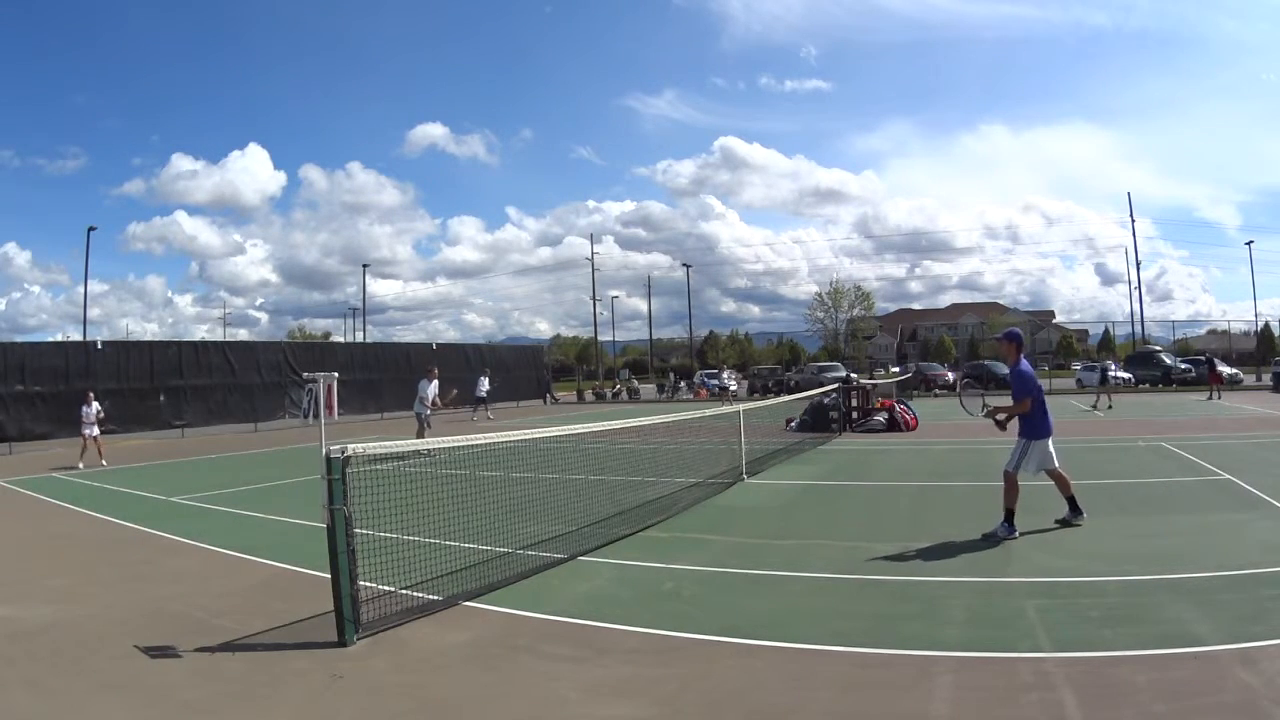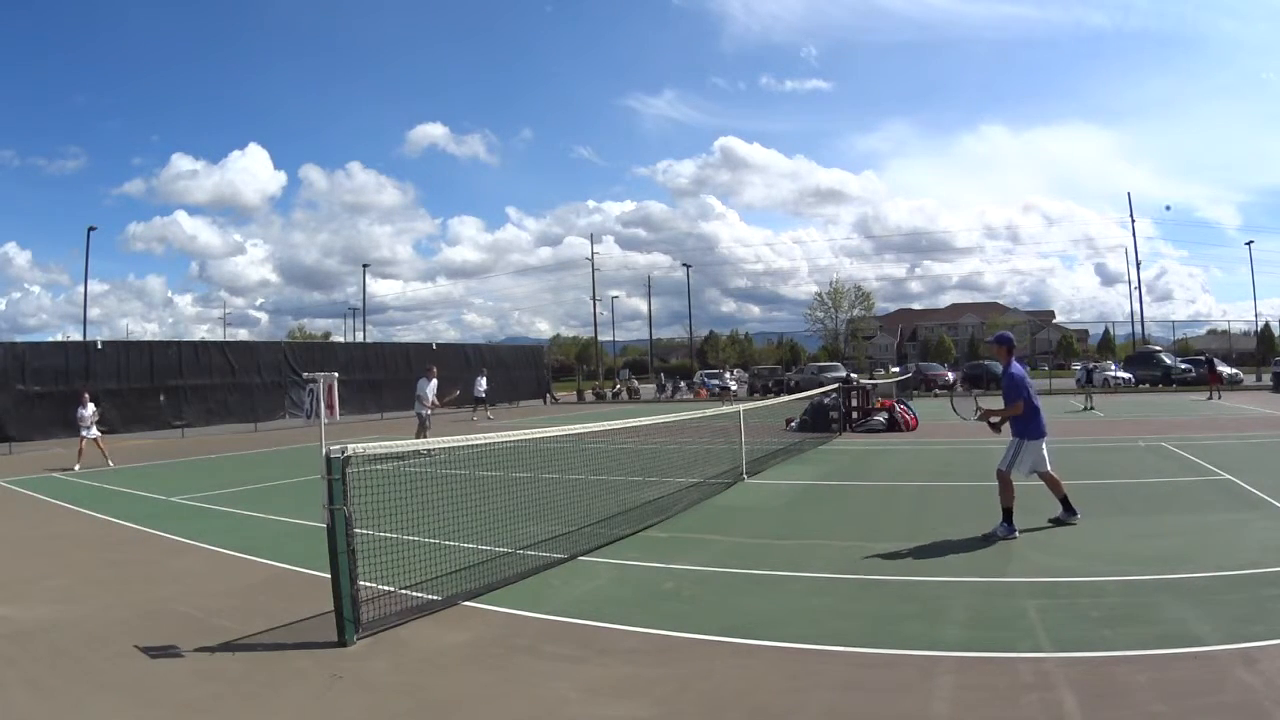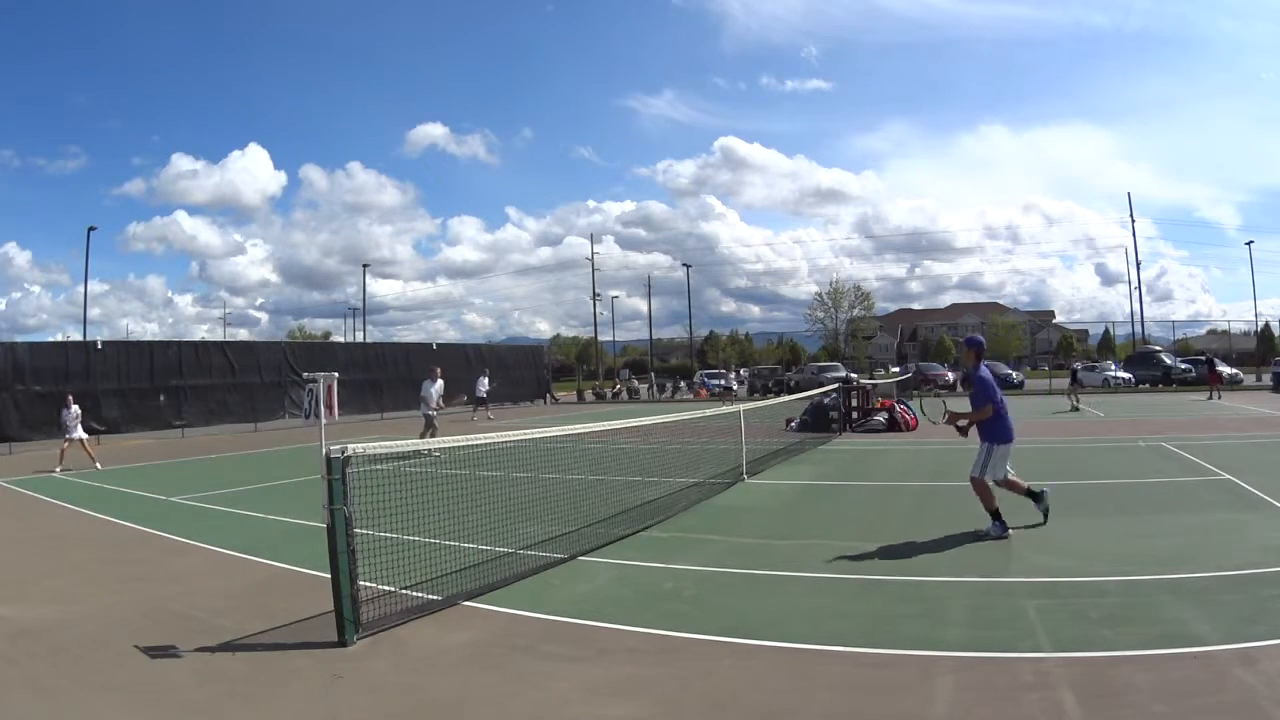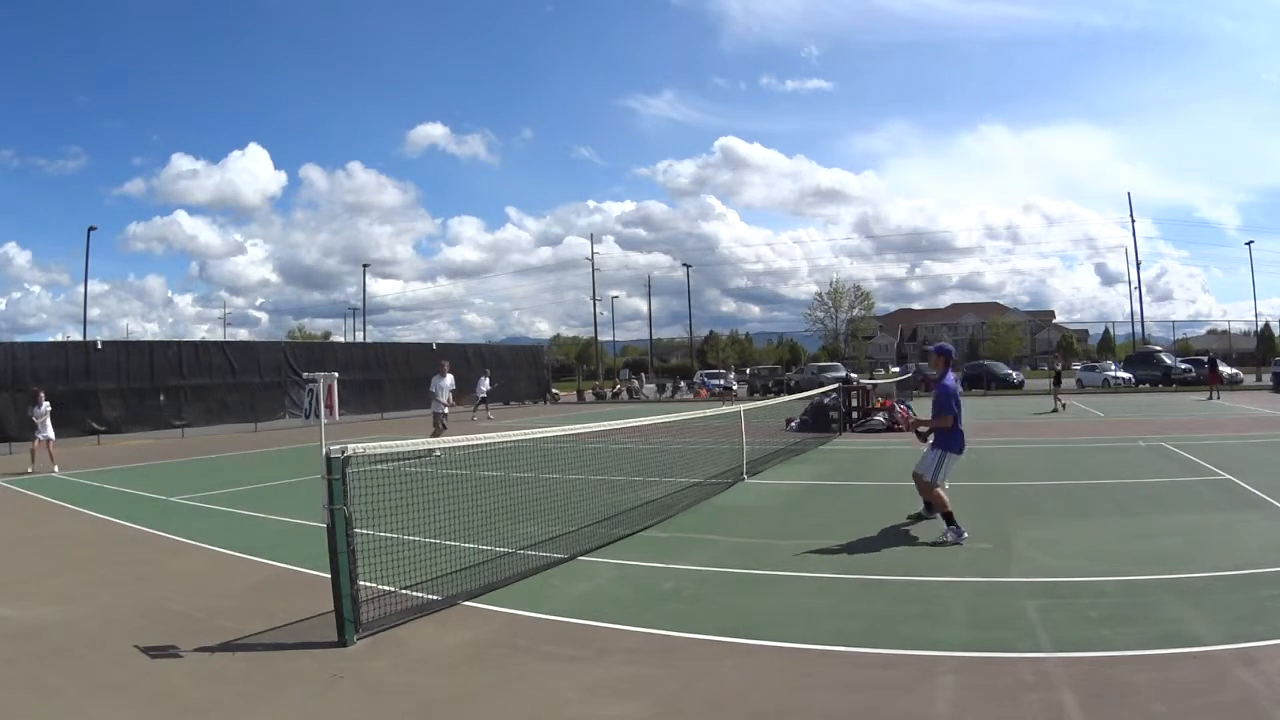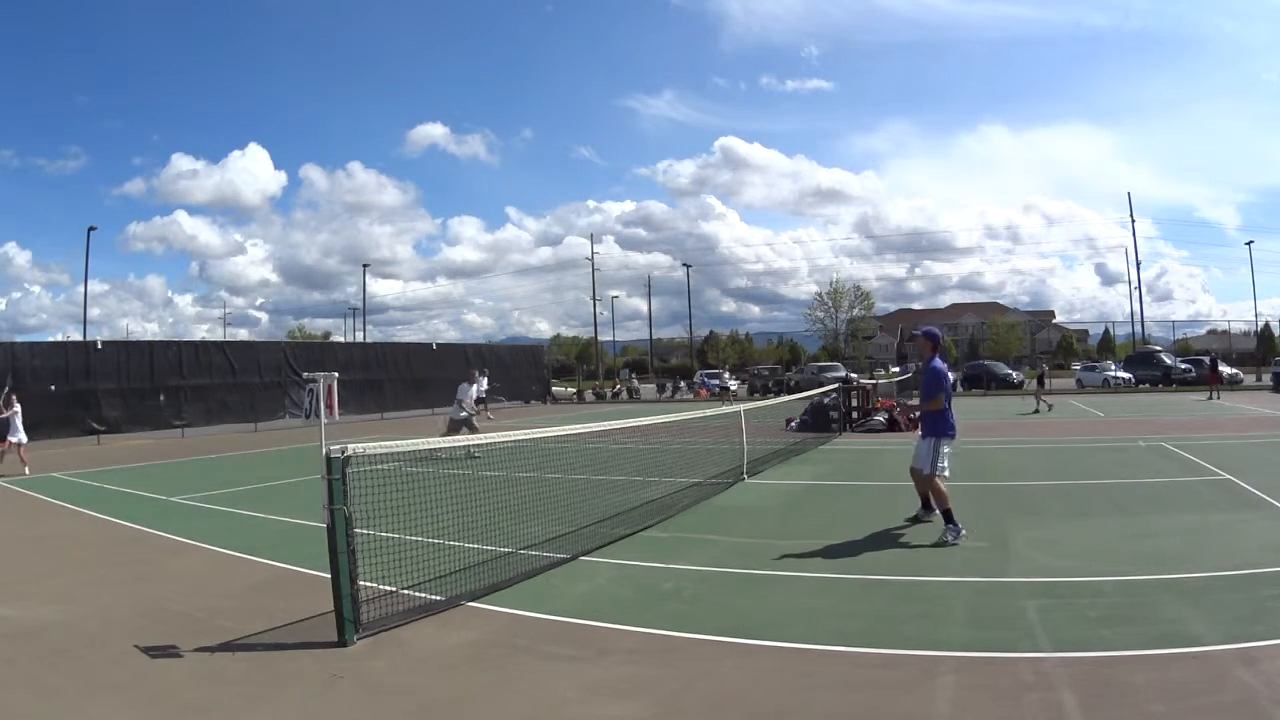
dt=0.4s
person 1, frame 1
left shoulder: (1020, 371)
right shoulder: (1019, 368)
left elbow: (1025, 406)
left wrist: (998, 410)
right wrist: (1005, 418)
left hip: (1032, 432)
right hip: (1040, 429)
left knee: (1010, 474)
right knee: (1053, 470)
left ankle: (1008, 526)
right ankle: (1075, 511)
person 1, frame 2
left shoulder: (1011, 374)
right shoulder: (1013, 370)
left elbow: (1018, 408)
left wrist: (991, 413)
right wrist: (1000, 422)
left hip: (1026, 433)
right hip: (1034, 430)
left knee: (1003, 474)
right knee: (1044, 472)
left ankle: (1008, 526)
right ankle: (1069, 511)
person 1, frame 3
left shoulder: (979, 377)
right shoulder: (979, 374)
left elbow: (987, 411)
left wrist: (959, 417)
right wrist: (965, 424)
left hip: (995, 436)
right hip: (1000, 434)
left knee: (978, 480)
right knee: (1001, 479)
left ankle: (999, 525)
right ankle: (1038, 497)
person 1, frame 4
left shoulder: (946, 386)
right shoulder: (943, 382)
left elbow: (947, 421)
left wrist: (922, 423)
right wrist: (927, 430)
left hip: (948, 444)
right hip: (940, 441)
left knee: (930, 485)
right knee: (919, 475)
left ankle: (955, 529)
right ankle: (929, 509)
person 1, frame 5
left shoulder: (936, 368)
right shoulder: (929, 367)
left elbow: (939, 402)
left wrist: (913, 408)
right wrist: (917, 417)
left hip: (939, 432)
right hip: (929, 430)
left knee: (932, 477)
right knee: (916, 470)
left ankle: (953, 527)
right ankle: (927, 508)
